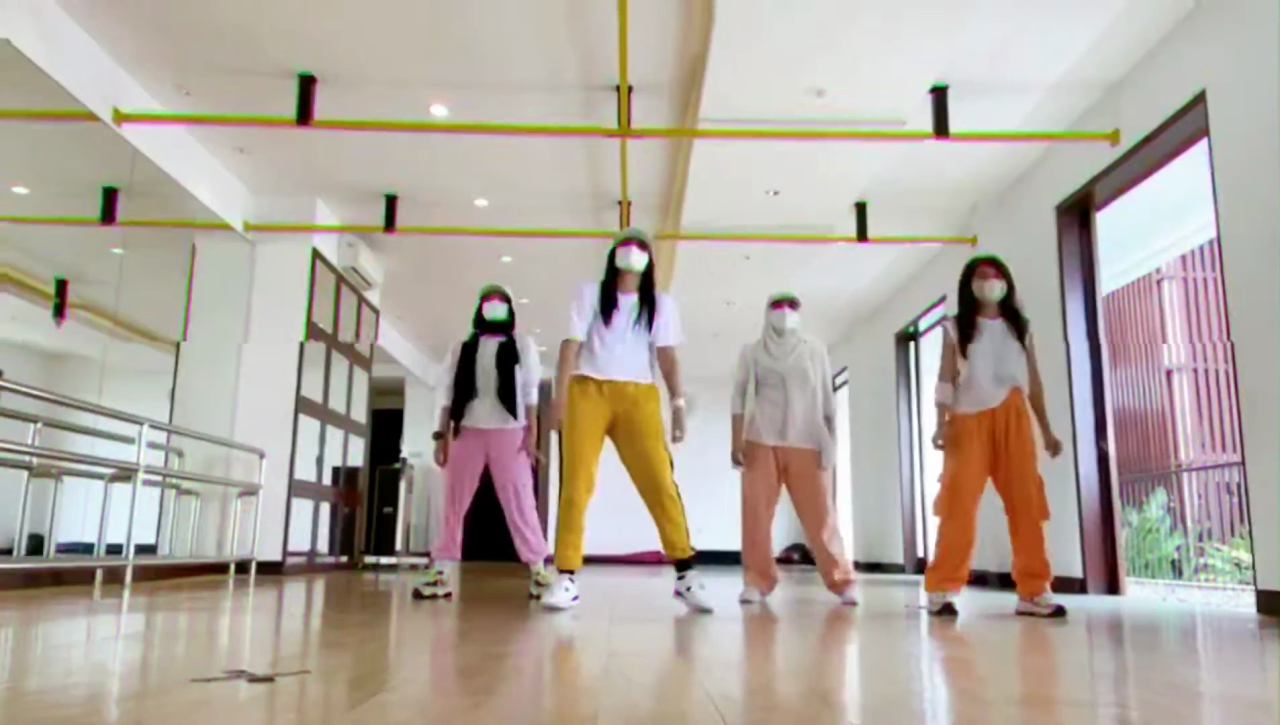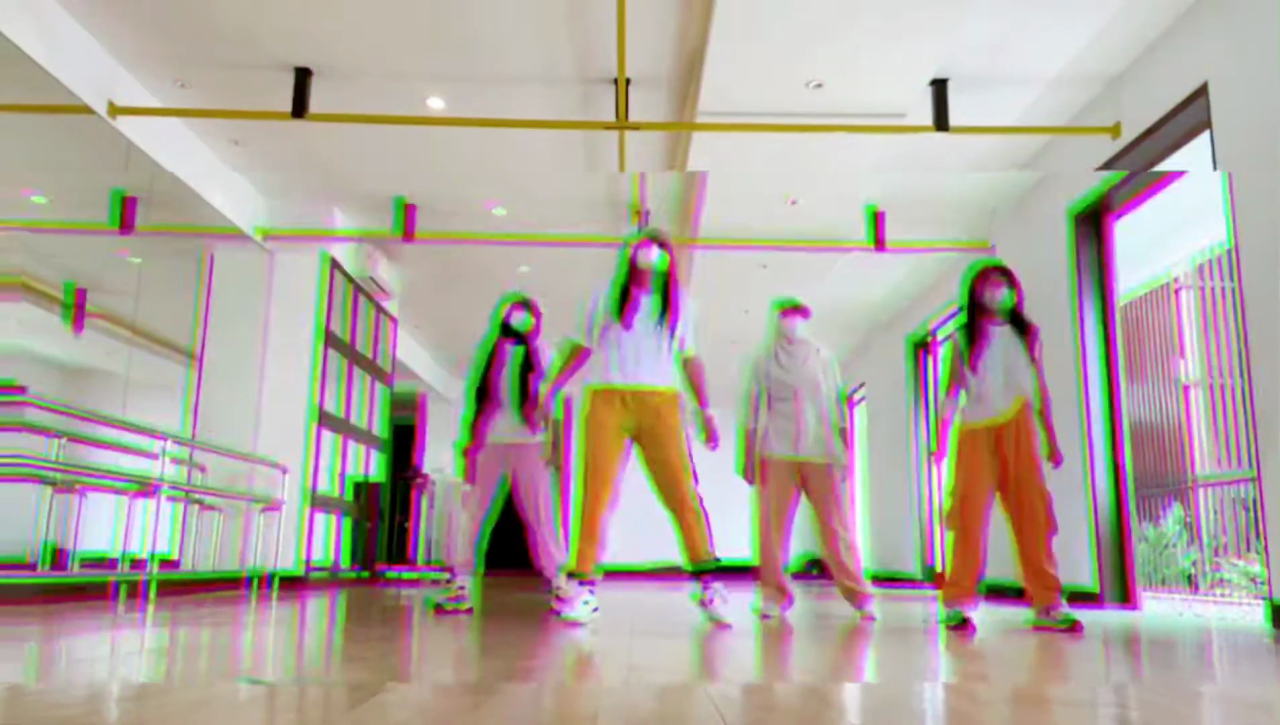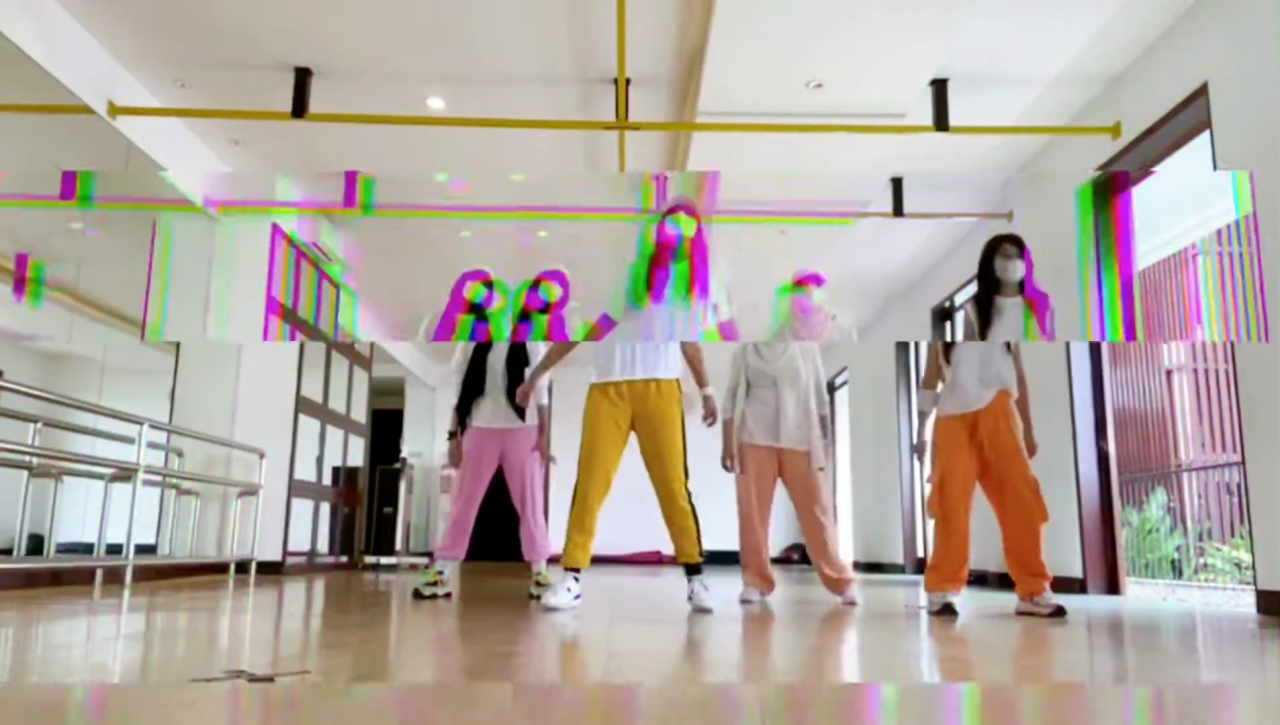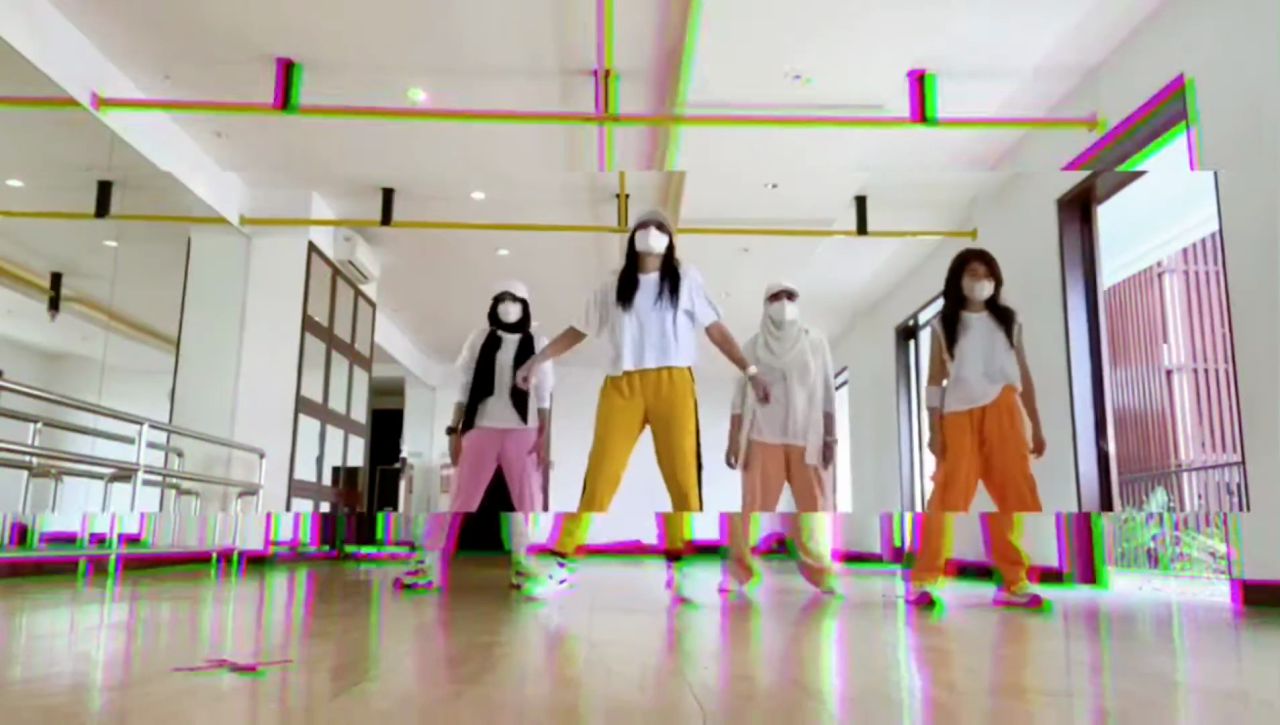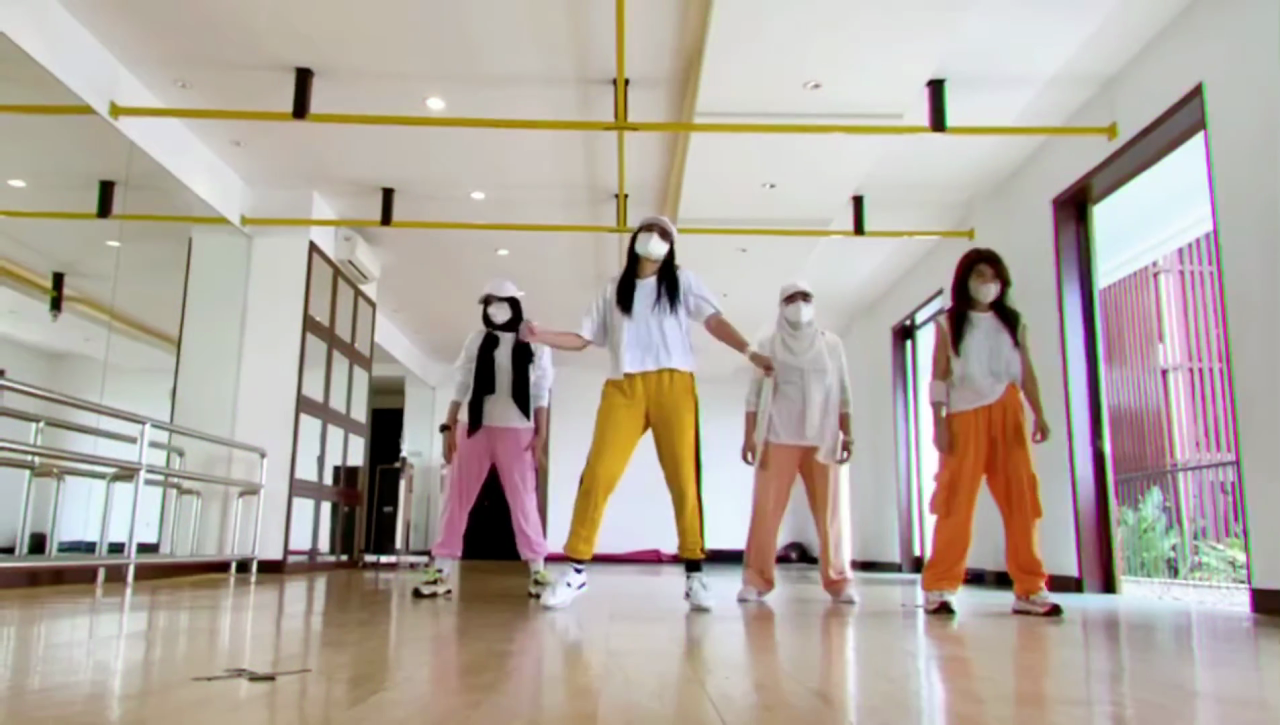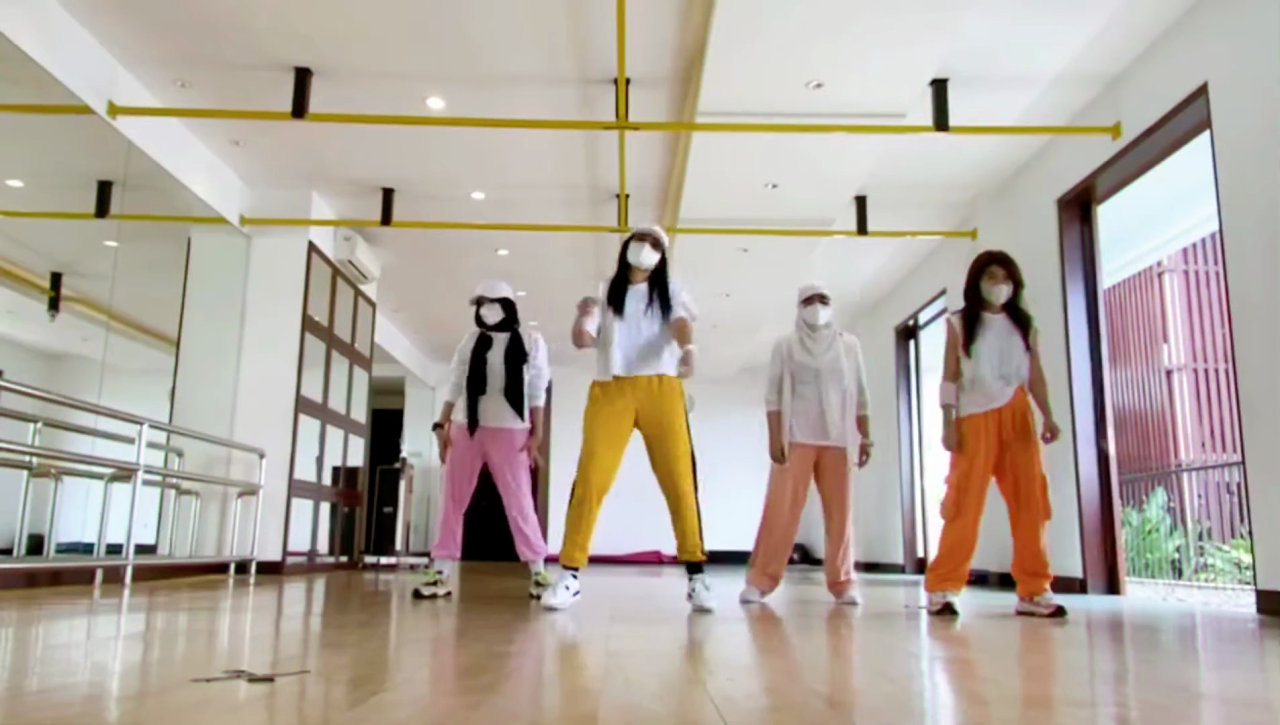
dt=0.2s
person 1, frame 1
left shoulder: (660, 302)
right shoulder: (591, 293)
left elbow: (667, 355)
right elbow: (572, 343)
left wrist: (678, 404)
right wrist: (558, 396)
left hip: (638, 396)
right hip: (587, 393)
left knee: (660, 483)
right knee: (576, 484)
left ankle: (686, 576)
right ankle: (567, 579)
person 1, frame 2
left shoulder: (679, 301)
right shoulder: (607, 297)
left elbow: (690, 359)
right elbow: (581, 347)
left wrist: (706, 411)
right wrist: (549, 391)
left hip: (659, 400)
right hip: (607, 399)
left knee: (681, 490)
right knee: (595, 492)
left ankle: (709, 585)
right ankle: (585, 590)
person 1, frame 3
left shoulder: (674, 287)
left elbow: (688, 343)
right elbow: (569, 335)
left wrist: (707, 391)
right wrist: (536, 375)
left hip: (660, 392)
right hip: (607, 392)
left knee: (673, 485)
right knee: (590, 483)
left ankle: (695, 578)
right ankle: (571, 579)
person 1, frame 4
left shoulder: (685, 279)
right shoulder: (612, 287)
left elbow: (714, 327)
right elbow: (579, 330)
left wrist: (749, 370)
right wrist: (538, 358)
left hip: (672, 383)
right hip: (622, 386)
left knee: (683, 477)
right knee: (600, 475)
left ankle: (679, 568)
right ankle: (562, 563)
person 1, frame 5
left shoulder: (682, 281)
right shoulder: (612, 291)
left elbow: (712, 319)
right elbow: (581, 339)
left wrist: (749, 350)
right wrist: (541, 336)
left hip: (673, 386)
right hip: (622, 389)
left knee: (684, 478)
right knee: (598, 474)
left ankle: (694, 576)
right ankle: (575, 570)
person 1, frame 6
left shoulder: (671, 289)
right shoulder: (605, 292)
left elbow: (682, 323)
right elbow: (580, 340)
left wrist: (687, 349)
right wrist: (583, 318)
left hip: (661, 389)
right hip: (609, 391)
left knee: (680, 483)
right knee: (590, 481)
left ankle: (696, 577)
right ankle: (569, 574)
person 2, frame 1
left shoulder: (1020, 327)
right shoulder: (956, 328)
left elbow: (1033, 380)
right elbow: (947, 379)
left wrist: (1046, 429)
right wrist: (942, 423)
left hip: (1013, 417)
right hip: (969, 418)
left knee: (1026, 500)
right knee: (960, 501)
left ankle: (1033, 590)
right ankle: (943, 588)
person 2, frame 2
left shoulder: (1028, 334)
right shoulder: (965, 336)
left elbow: (1039, 388)
right elbow: (952, 388)
left wrist: (1051, 437)
right wrist: (940, 435)
left hip: (1019, 429)
right hip: (976, 430)
left knee: (1033, 514)
right knee: (970, 515)
left ankle: (1048, 602)
right ankle: (958, 601)
person 2, frame 3
left shoulder: (1017, 314)
left elbow: (1018, 376)
right elbow: (930, 380)
left wrist: (1028, 427)
right wrist: (921, 429)
left hip: (1000, 415)
right hip: (955, 419)
left knee: (1020, 500)
right knee: (951, 504)
left ankle: (1032, 590)
right ankle: (942, 588)
person 2, frame 4
left shoulder: (1008, 321)
right shoulder: (943, 324)
left elbow: (1022, 374)
right elbow: (935, 379)
left wrist: (1034, 424)
right wrist: (933, 427)
left hip: (1004, 414)
right hip: (959, 416)
left knee: (1016, 497)
right knee: (949, 497)
left ankle: (1014, 582)
right ankle: (924, 581)
person 2, frame 5
left shoulder: (1013, 322)
right shoulder: (948, 323)
left elbow: (1026, 372)
right elbow: (940, 377)
left wrist: (1039, 413)
right wrist: (939, 423)
left hip: (1007, 414)
right hip: (966, 416)
left knee: (1020, 500)
right knee: (957, 500)
left ankle: (1029, 589)
right ankle: (938, 586)
person 2, frame 6
left shoulder: (1023, 324)
right shoulder: (959, 324)
left elbow: (1035, 375)
right elbow: (950, 378)
left wrist: (1048, 416)
right wrist: (948, 425)
left hip: (1017, 417)
right hip: (975, 418)
left knee: (1029, 502)
right knee: (964, 502)
left ankle: (1033, 590)
right ankle: (942, 587)
person 3, frame 1
left shoulder: (814, 350)
right shoulder: (752, 352)
left elbow: (826, 398)
right elbow: (739, 398)
left wrist: (829, 440)
right wrist: (736, 439)
left hip: (805, 441)
right hip: (761, 440)
left knee: (818, 512)
right knee: (757, 511)
left ankle: (840, 580)
right ankle: (757, 581)
person 3, frame 2
left shoulder: (824, 360)
right shoulder: (764, 363)
left elbow: (839, 409)
right elbow: (753, 412)
left wrist: (845, 451)
right wrist: (748, 455)
left hip: (820, 453)
right hip: (776, 453)
left knee: (835, 524)
right knee: (772, 526)
left ankle: (858, 593)
right ankle: (775, 595)
person 3, frame 3
left shoulder: (807, 347)
right shoulder: (744, 352)
left elbow: (820, 396)
right elbow: (732, 401)
left wrist: (825, 441)
right wrist: (727, 443)
left hip: (801, 441)
right hip: (755, 441)
left knee: (815, 510)
right knee: (753, 511)
left ankle: (839, 580)
right ankle: (756, 581)
person 3, frame 4
left shoulder: (815, 342)
right shoulder: (754, 346)
left elbow: (827, 392)
right elbow: (740, 396)
left wrist: (830, 436)
right wrist: (733, 438)
left hip: (806, 438)
right hip: (763, 437)
left knee: (814, 507)
right knee: (754, 505)
left ankle: (820, 572)
right ankle: (740, 571)
person 3, frame 5
left shoulder: (831, 343)
right shoulder: (769, 346)
left elbow: (843, 392)
right elbow: (756, 395)
left wrist: (847, 434)
right wrist: (749, 436)
left hip: (822, 439)
right hip: (778, 438)
left knee: (829, 510)
right knee: (767, 508)
left ankle: (837, 580)
right ankle: (756, 579)
person 3, frame 6
left shoulder: (848, 345)
right shoulder: (785, 346)
left elbow: (859, 394)
right elbow: (773, 395)
left wrist: (865, 437)
right wrist: (774, 437)
left hip: (838, 440)
right hip: (796, 438)
left knee: (840, 512)
right knee: (781, 509)
left ankle: (842, 581)
right ankle: (759, 579)
person 4, frame 1
left shoulder: (522, 344)
right shoulder: (466, 344)
left elbow: (530, 392)
right elbow: (450, 392)
left wrist: (532, 433)
right wrist: (441, 434)
left hip: (508, 430)
right hip: (467, 430)
left knee: (519, 501)
right knee: (455, 502)
left ankle: (538, 571)
right ankle: (442, 573)
person 4, frame 2
left shoulder: (541, 353)
right shoulder: (487, 353)
right elbow: (474, 404)
right wrist: (467, 449)
left hip: (531, 443)
right hip: (490, 444)
left knee: (542, 515)
right knee: (477, 514)
left ankle: (558, 585)
right ankle: (462, 586)
person 4, frame 3
left shoulder: (531, 347)
right shoulder: (475, 343)
left elbow: (541, 393)
right elbow: (462, 390)
left wrist: (546, 436)
right wrist: (455, 433)
left hip: (521, 432)
right hip: (480, 430)
left knee: (531, 505)
right knee: (464, 503)
left ankle: (539, 573)
right ankle: (442, 572)
person 4, frame 4
left shoulder: (535, 344)
right shoulder: (480, 340)
left elbow: (543, 394)
right elbow: (465, 387)
left wrist: (543, 436)
right wrist: (454, 429)
left hip: (521, 431)
right hip: (481, 429)
left knee: (528, 501)
right knee: (463, 497)
left ankle: (525, 567)
right ankle: (431, 564)
person 4, frame 5
left shoulder: (535, 344)
right shoulder: (477, 340)
left elbow: (541, 393)
right elbow: (461, 385)
left wrist: (541, 434)
right wrist: (449, 426)
left hip: (516, 430)
right hip: (473, 428)
left knee: (523, 500)
right knee: (458, 498)
left ankle: (537, 570)
right ankle: (441, 571)
person 4, frame 6
left shoulder: (531, 342)
right shoulder: (472, 341)
left elbow: (537, 392)
right elbow: (455, 385)
left wrist: (536, 433)
right wrist: (442, 425)
left hip: (510, 430)
right hip: (466, 427)
left knee: (519, 500)
right knee: (453, 499)
left ankle: (538, 571)
right ankle: (441, 572)
